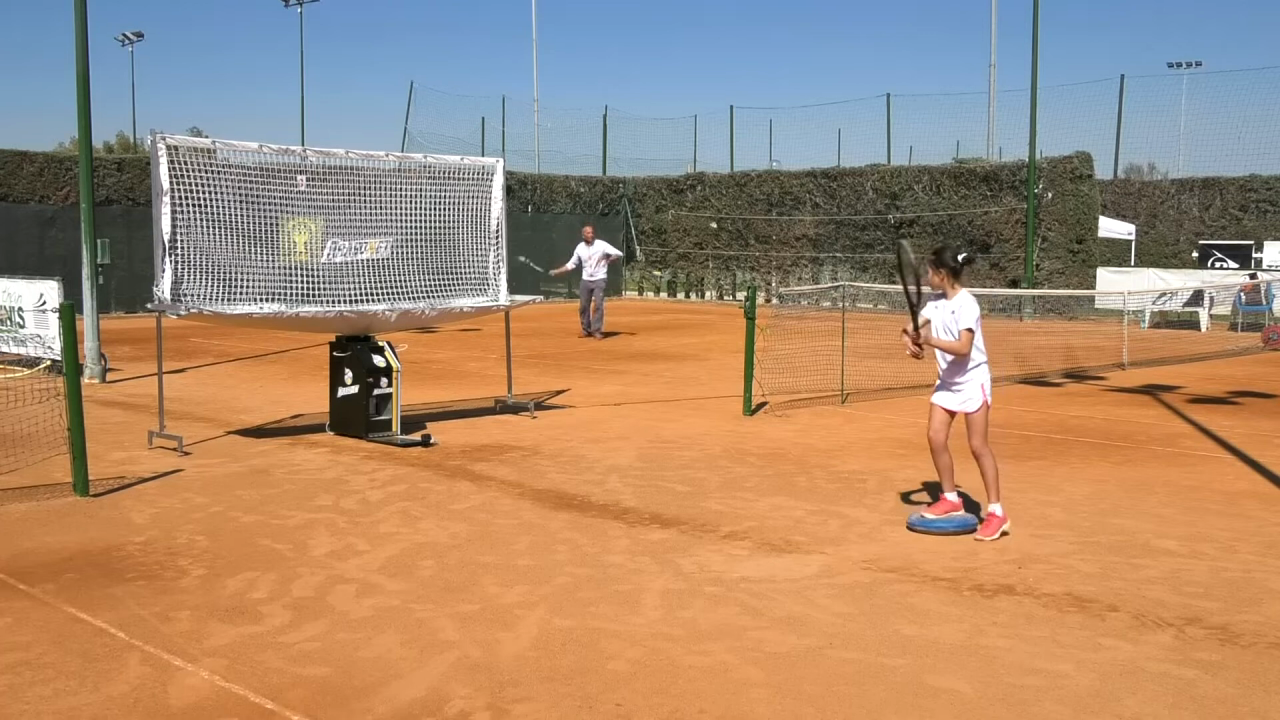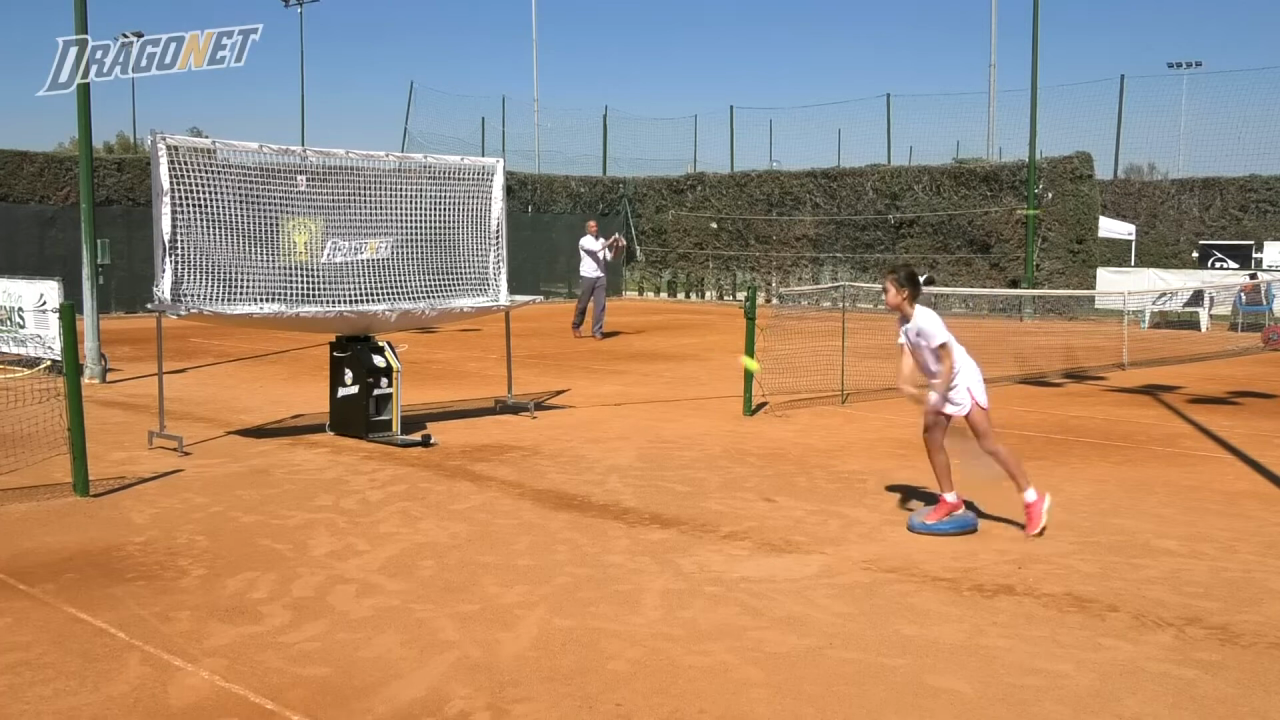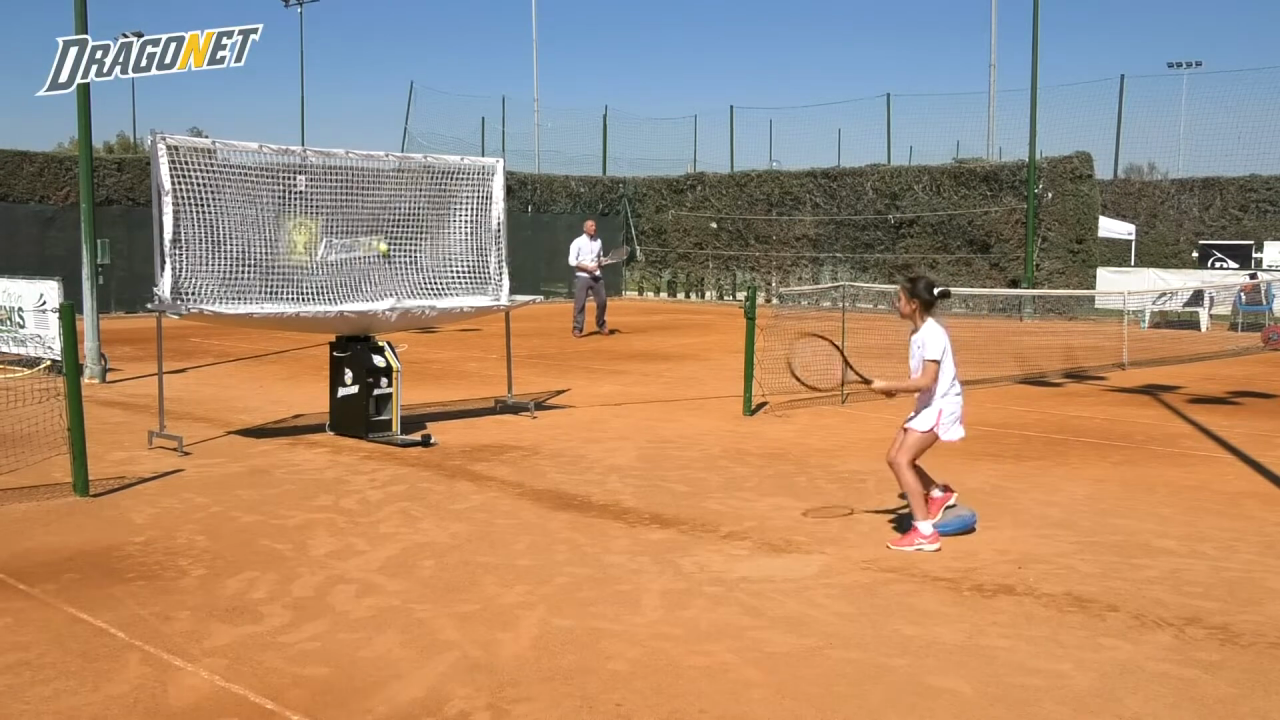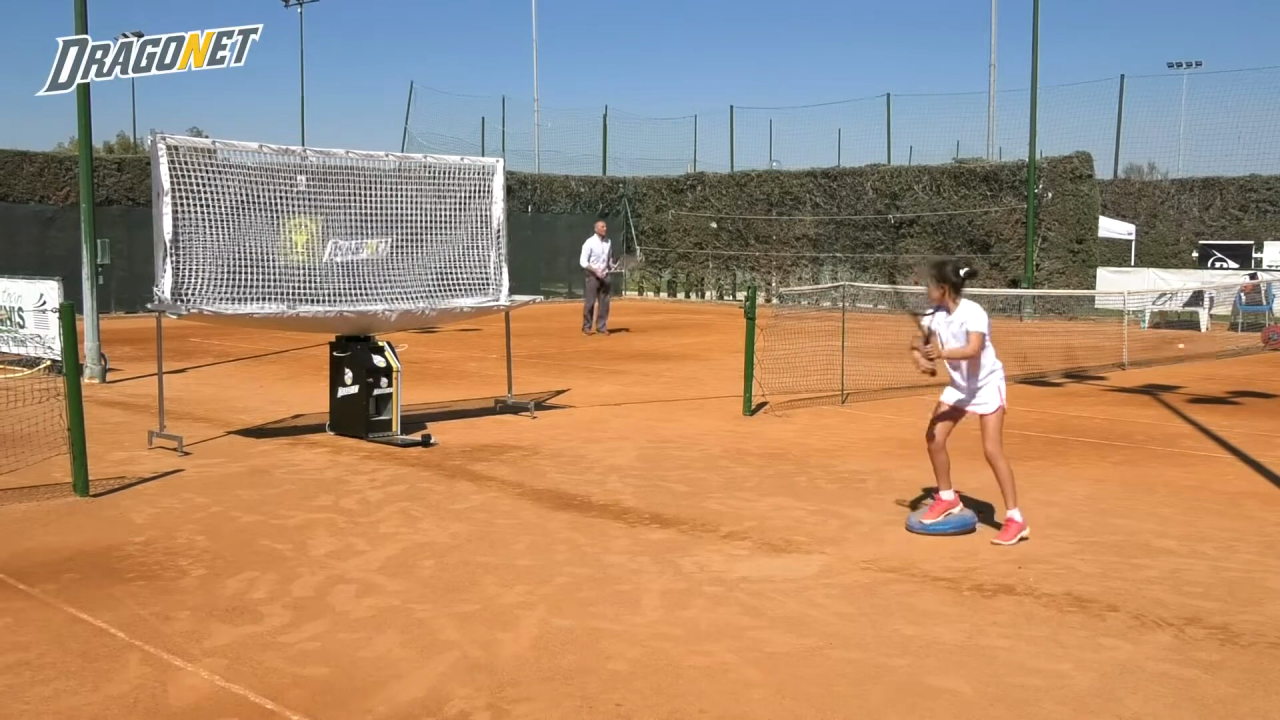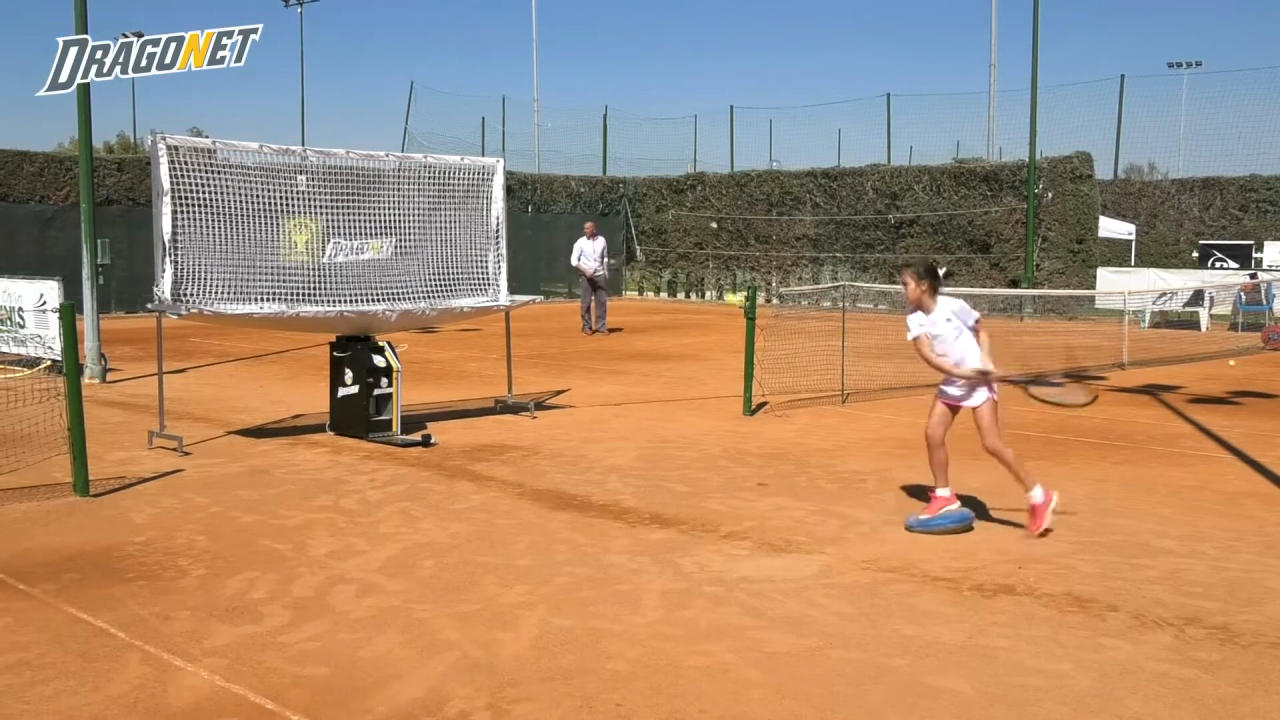
dt=0.7s
person 1, frame 1
left shoulder: (967, 304)
right shoulder: (935, 301)
left elbow: (963, 348)
right elbow: (914, 327)
left wrist: (930, 340)
right wrist: (911, 340)
left hip: (973, 381)
right hip: (947, 381)
left knee: (978, 446)
right knee: (935, 438)
left ankle: (996, 513)
right ankle: (950, 499)
person 1, frame 2
left shoulder: (925, 320)
right shoulder: (903, 324)
left elbow: (949, 362)
right elbow: (909, 360)
left wrist: (937, 397)
right wrist: (908, 385)
left hip: (963, 384)
right hip: (940, 387)
left knee: (988, 444)
right knee: (931, 438)
left ankle: (1032, 498)
right ankle: (950, 500)
person 1, frame 3
left shoulder: (933, 335)
right shoulder: (918, 334)
left elbow: (926, 382)
left wrist: (887, 385)
right wrist: (895, 387)
left hip: (941, 407)
right hip: (927, 406)
left knee: (901, 462)
right knee: (895, 457)
left ankle: (924, 532)
right ankle: (941, 494)
person 1, frame 4
left shoulder: (973, 312)
right shoulder: (935, 314)
left elbow: (973, 349)
right elbow: (920, 340)
left wrist: (941, 350)
right wrist: (921, 357)
left hip: (987, 385)
right hip: (958, 386)
left knee: (992, 450)
right knee: (933, 437)
left ankle: (1015, 519)
right ankle: (947, 499)
person 1, frame 5
left shoulder: (955, 305)
right shoulder: (914, 318)
left elbow: (981, 332)
right elbow: (928, 356)
left wrist: (986, 363)
right wrist: (959, 372)
left hip: (978, 382)
right hip: (951, 383)
left knee: (992, 443)
right knee: (933, 435)
left ankle: (1038, 497)
right ankle: (943, 497)
